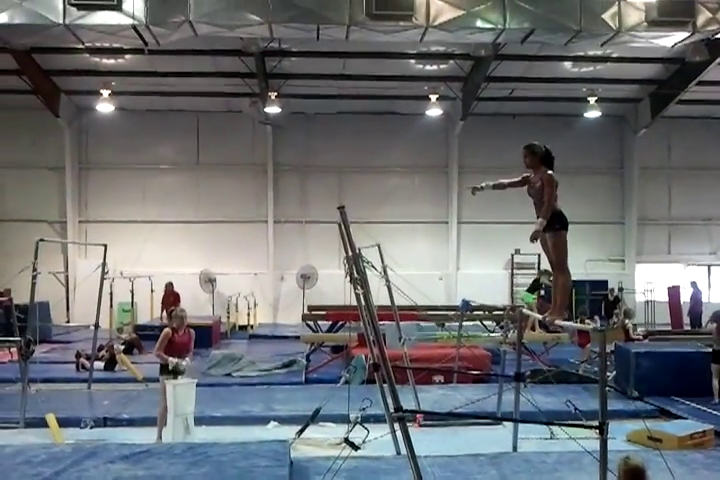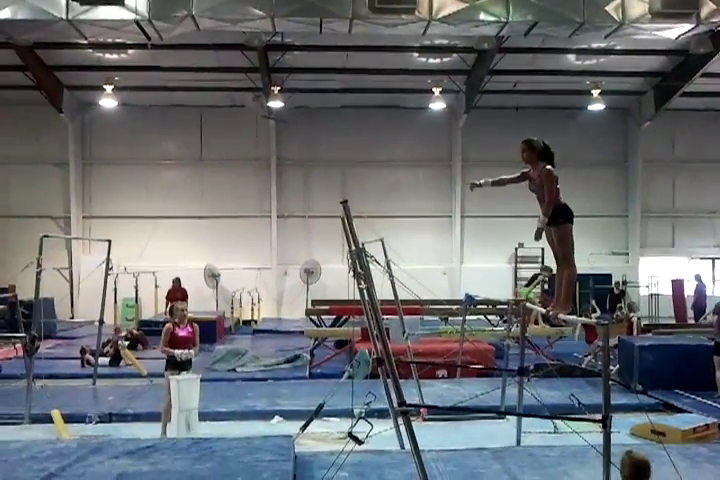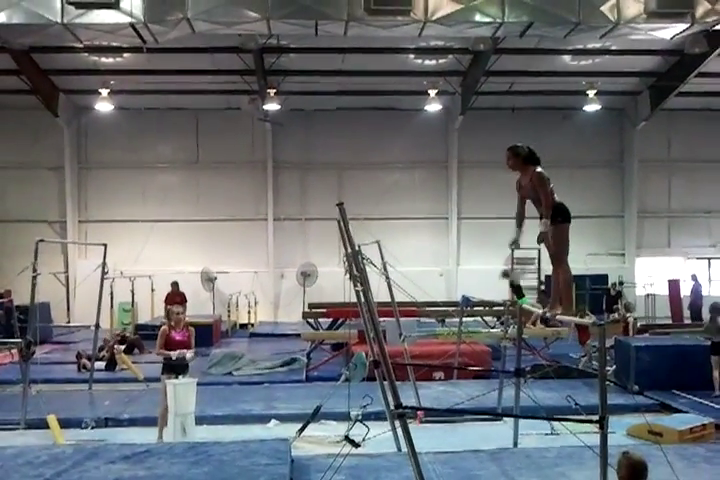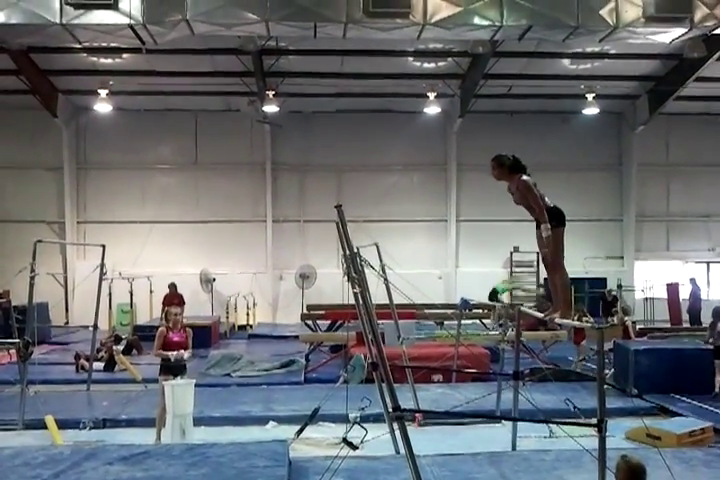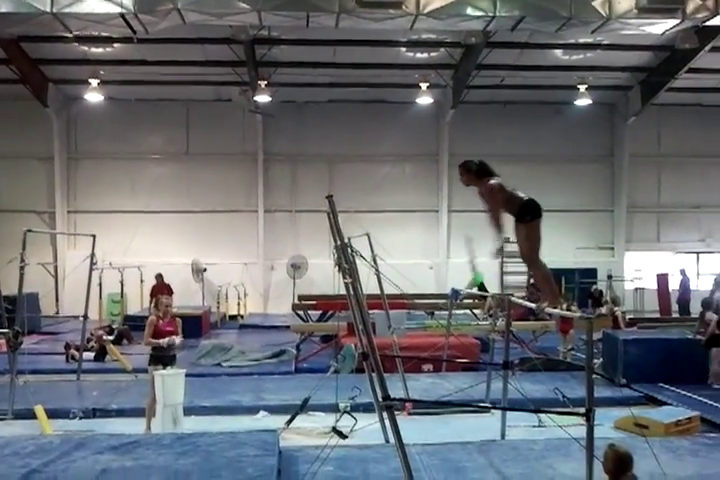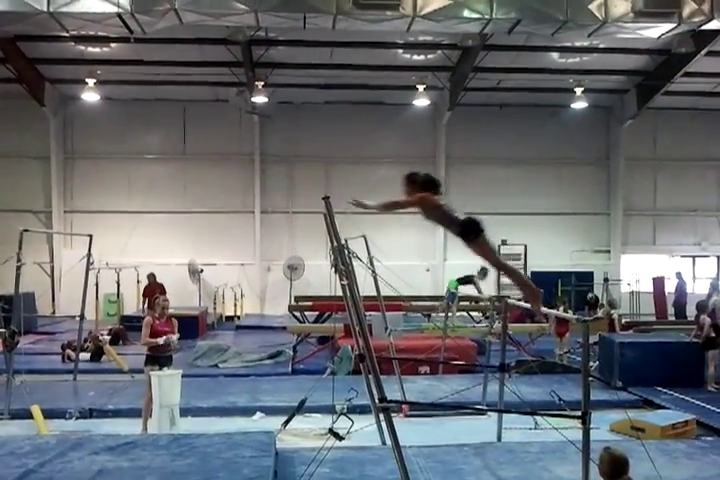
dt=0.3s
person 1, frame 1
left shoulder: (548, 176)
right shoulder: (529, 178)
left elbow: (549, 204)
right elbow: (506, 183)
left wrist: (538, 227)
right wrist: (483, 187)
left hip: (555, 221)
right hip: (545, 223)
left knee: (561, 268)
right knee: (555, 268)
left ankle: (561, 310)
right ankle: (555, 309)
person 1, frame 2
left shoulder: (547, 171)
right shoulder: (529, 173)
left elbow: (550, 200)
right elbow: (506, 179)
left wrist: (540, 225)
right wrist: (482, 183)
left hip: (561, 214)
right hip: (551, 216)
left knee: (567, 261)
right knee: (560, 262)
left ankle: (565, 303)
right ankle: (557, 302)
person 1, frame 3
left shoulder: (537, 174)
right shoulder: (521, 181)
left elbow: (547, 202)
right elbow: (521, 208)
left wrist: (544, 228)
right wrist: (517, 234)
left hip: (557, 215)
right hip: (548, 217)
left knee: (560, 262)
right knee: (555, 263)
left ankle: (566, 306)
right ankle: (554, 304)
person 1, frame 4
left shoulder: (523, 183)
right shoulder: (511, 186)
left elbow: (539, 206)
left wrist: (546, 232)
left hip: (552, 217)
right hip: (543, 220)
left knee: (557, 266)
right knee: (549, 266)
left ankle: (566, 309)
right ankle: (558, 307)
person 1, frame 5
left shoulder: (490, 186)
right shoulder: (482, 189)
left elbow: (497, 214)
right elbow: (493, 213)
left wrist: (500, 240)
right wrist: (500, 238)
left hip: (528, 210)
right hip: (521, 213)
left knee: (532, 258)
right knee: (527, 259)
left ankle: (555, 298)
right ankle: (550, 298)
person 1, frame 6
left shoulder: (423, 198)
right shoulder: (426, 199)
left elbow: (397, 204)
right elbow: (397, 204)
left wrist: (368, 205)
left hip: (467, 228)
right hip: (466, 227)
left knee: (498, 263)
right knee: (498, 264)
left ankle: (535, 296)
right ankle: (532, 296)
person 2, frame 1
left shoulder: (191, 333)
right shoulder: (168, 332)
right elbow: (157, 352)
left wrist: (187, 360)
right wrist: (170, 360)
left hip: (180, 368)
right hip: (166, 368)
right knee: (165, 403)
right ankle: (159, 436)
person 2, frame 2
left shoulder: (194, 327)
right shoulder: (169, 327)
left elbow: (196, 346)
right elbow: (162, 348)
left wrist: (192, 352)
right wrist: (176, 352)
left hip: (187, 364)
right hip: (172, 364)
right knee: (170, 398)
right ankle: (163, 431)
person 2, frame 3
left shoulder: (190, 330)
right shoulder: (165, 329)
left elbow: (192, 348)
right elbow: (158, 350)
left wrist: (190, 354)
right wrist: (173, 353)
left hip: (184, 367)
right hip: (169, 367)
right knee: (166, 402)
right ankle: (160, 436)
person 2, frame 4
left shoulder: (187, 331)
right shoulder: (163, 330)
left elbow: (189, 349)
right elbow: (156, 351)
left wrist: (186, 354)
right wrist: (172, 354)
left hip: (181, 368)
right hip: (166, 369)
right knee: (164, 403)
right ankle: (158, 437)
person 2, frame 5
left shoulder: (176, 321)
right shoulder: (153, 319)
left elbow: (179, 338)
right elbow: (146, 340)
left wrist: (177, 341)
right wrist: (164, 341)
left hip: (171, 358)
right hip: (156, 358)
right knee: (154, 393)
right ankle: (148, 426)
person 2, frame 6
left shoulder: (173, 321)
right shoulder: (149, 320)
left elbow: (176, 341)
right elbow: (144, 340)
left wrist: (173, 339)
right wrist: (161, 340)
left hip: (167, 359)
right hip: (152, 359)
right knee: (150, 394)
right ankle: (144, 427)
